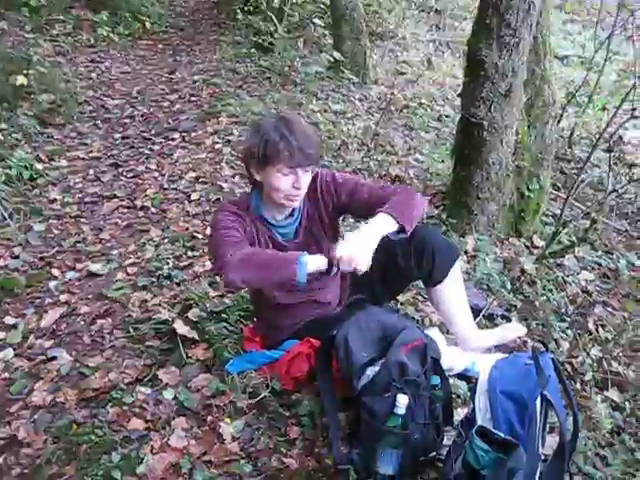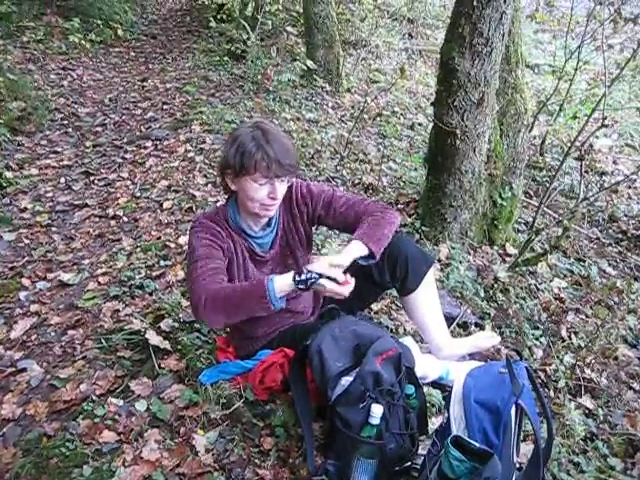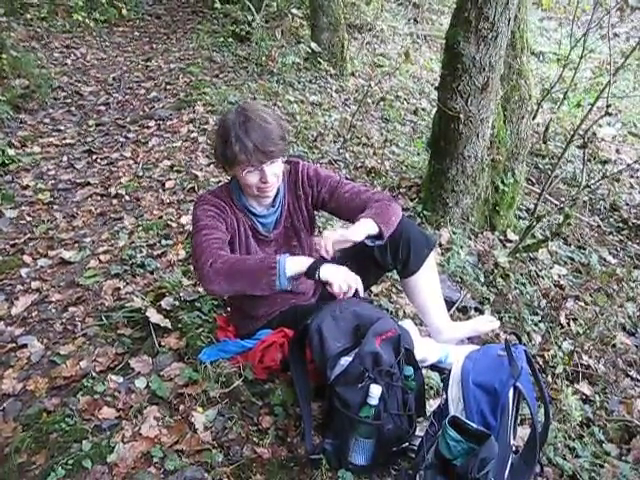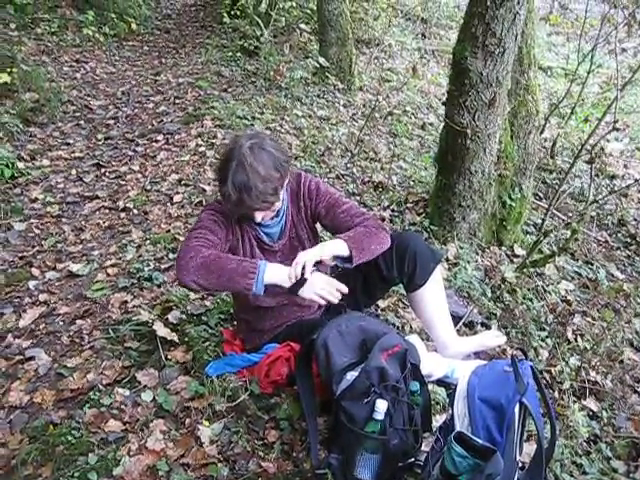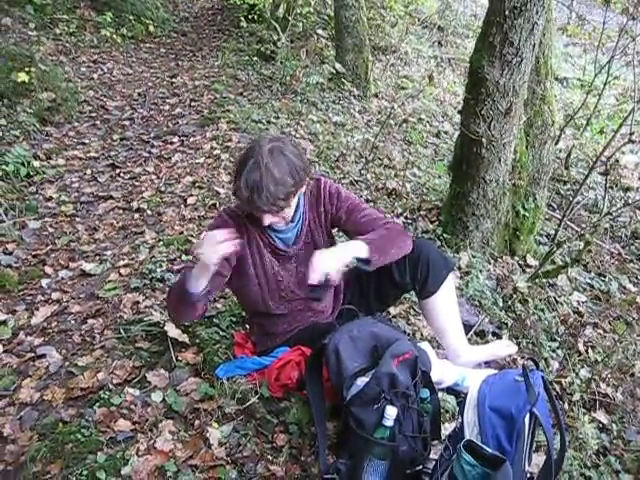
dt=1s
person 1, frame 1
left shoulder: (323, 187)
right shoulder: (233, 217)
left elbow: (410, 198)
right elbow: (231, 267)
left wrist: (371, 231)
right wrist: (325, 261)
left hip: (343, 293)
right hip: (297, 328)
left knee: (426, 241)
left ankle: (467, 339)
person 1, frame 2
left shoulder: (298, 196)
right shoulder: (210, 231)
left elbow: (383, 215)
right elbow: (208, 306)
left wrist: (340, 259)
right wrist: (296, 279)
left hip: (317, 304)
right hip: (270, 339)
left knee: (399, 248)
left ankle: (441, 347)
person 1, frame 3
left shoulder: (300, 177)
right shoulder: (214, 208)
left elbow: (386, 206)
right elbow: (212, 273)
left wrist: (355, 232)
right wrist: (307, 265)
left hip: (317, 285)
right hip: (271, 319)
left knee: (402, 232)
left ankle: (441, 330)
person 1, frame 4
left shoulder: (303, 188)
right shoulder: (220, 216)
left elbow: (375, 232)
right elbow: (189, 266)
left wrist: (327, 248)
right wrist: (287, 276)
left hip: (324, 295)
right hip: (280, 330)
left knee: (409, 246)
left ankle: (448, 345)
person 1, frame 5
left shoulder: (322, 193)
right shoulder: (232, 225)
left elbow: (399, 237)
right elbow: (179, 310)
left wrist: (347, 251)
right wrist: (204, 267)
left hip: (337, 299)
right hip: (293, 335)
left knee: (422, 254)
left ankle: (459, 353)
